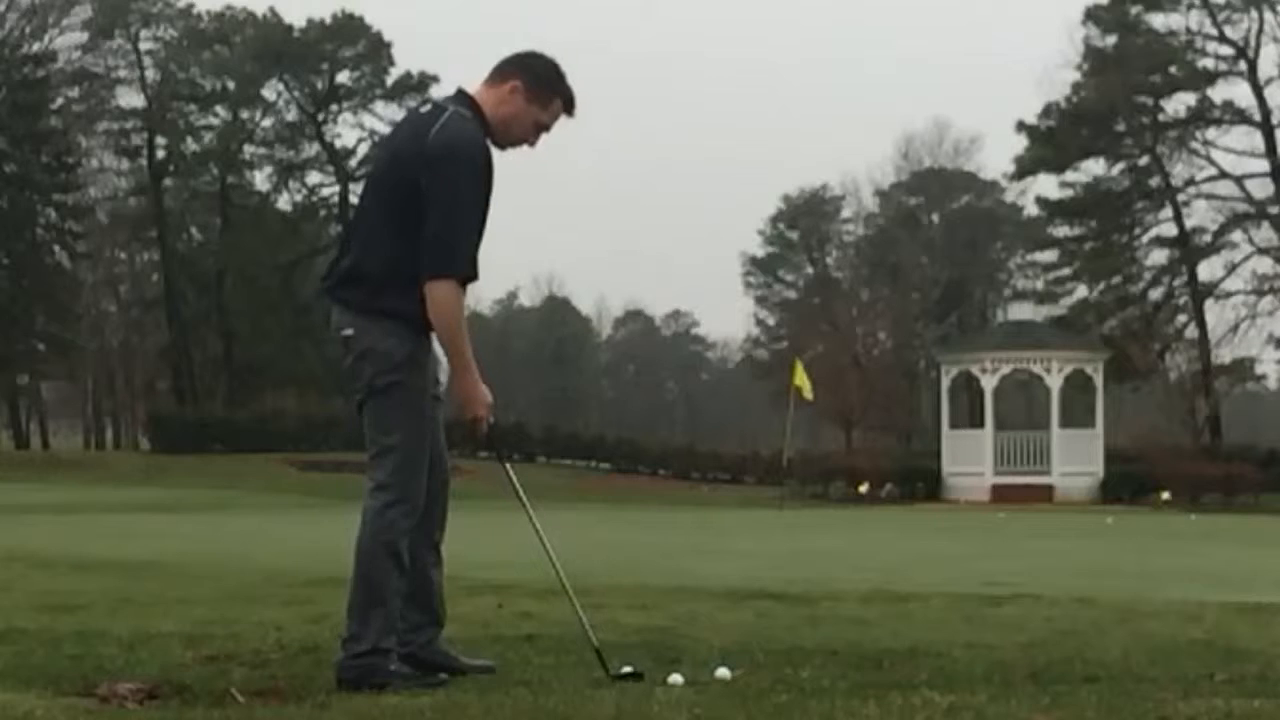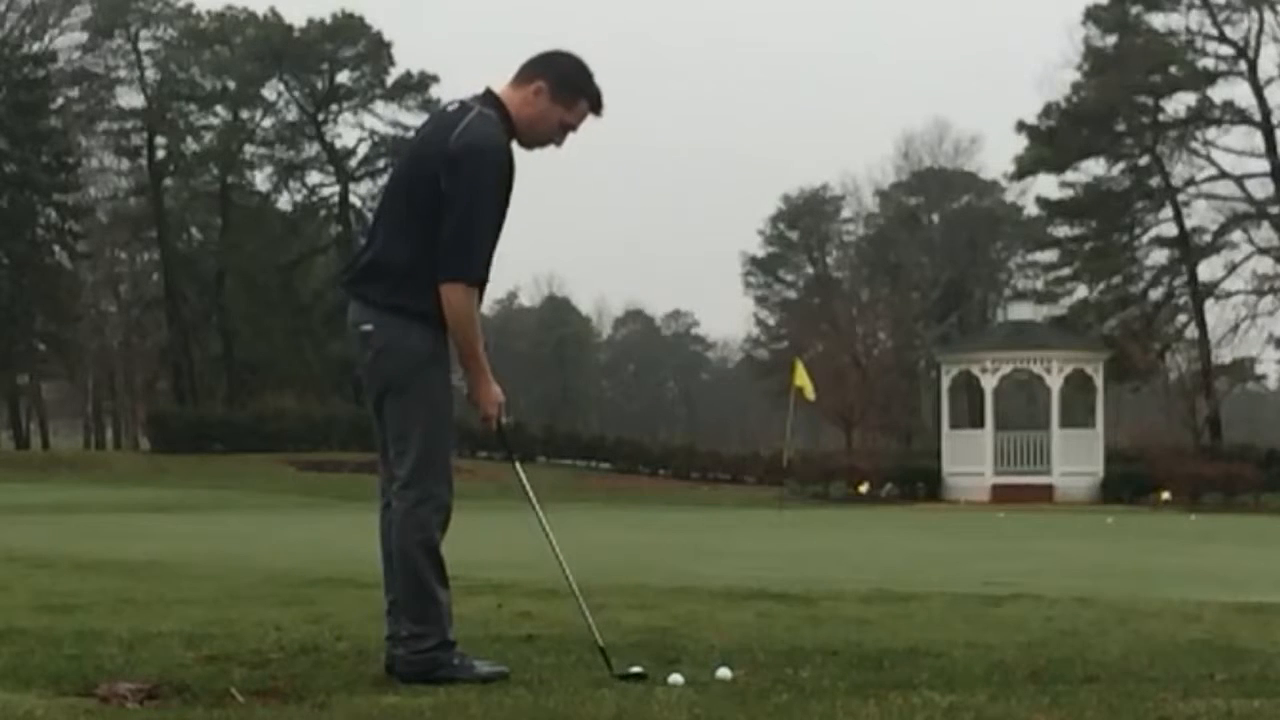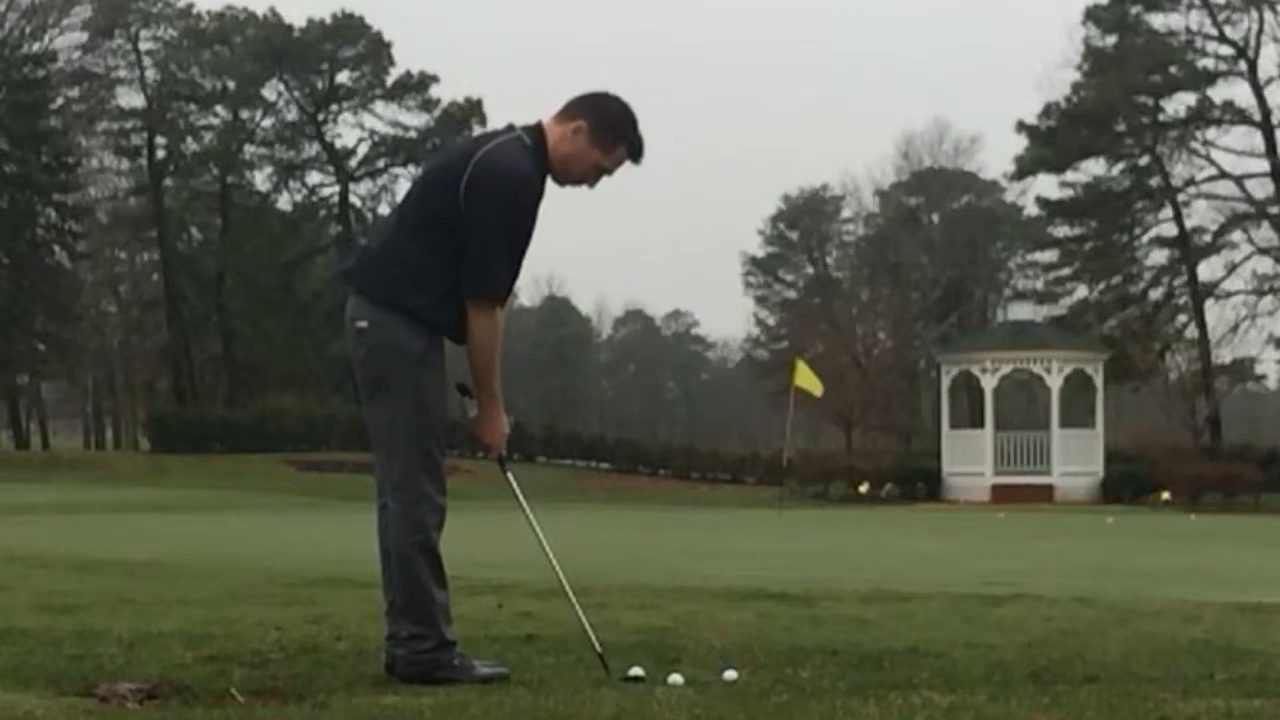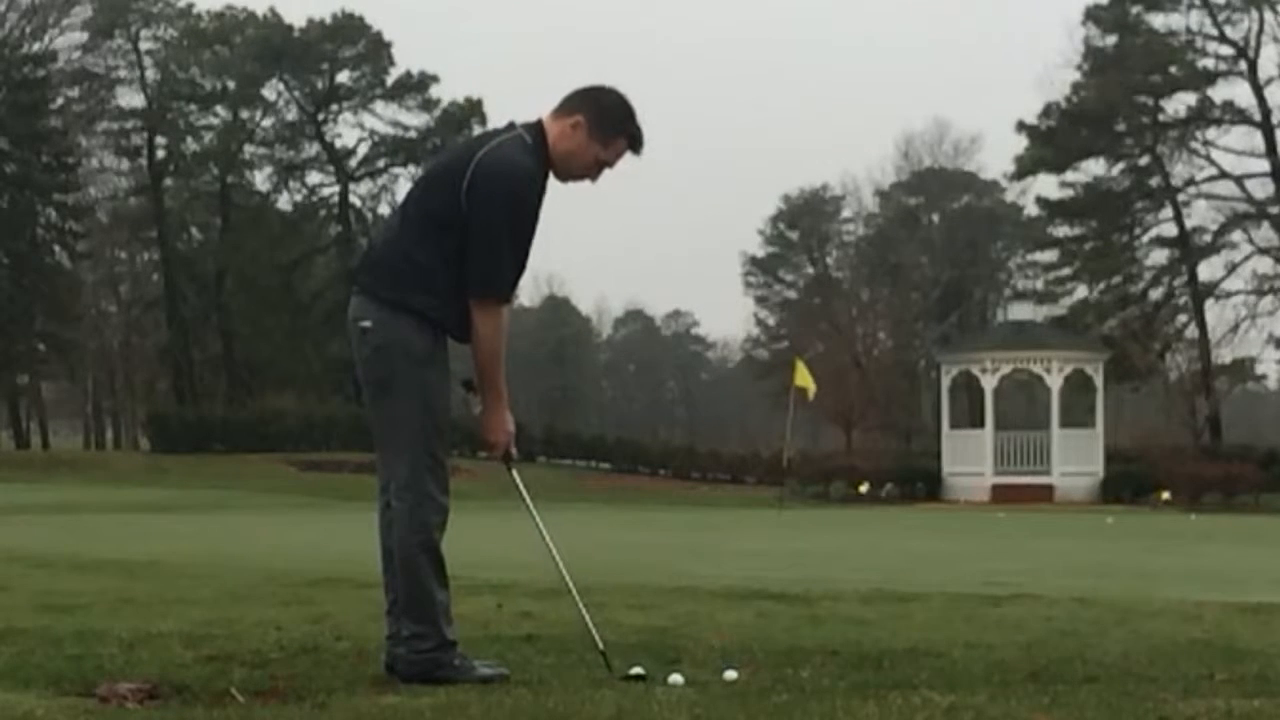
dt=1s
person 1, frame 1
left shoulder: (430, 124)
right shoulder: (461, 146)
right elbow: (442, 273)
left wrist: (449, 365)
right wrist: (467, 376)
left hip: (383, 319)
right hip: (386, 327)
left knee: (427, 485)
right knee: (398, 489)
left ankle: (416, 638)
right ankle: (367, 653)
person 1, frame 2
left shoulder: (459, 124)
right shoulder: (484, 149)
right elbow: (457, 278)
left wrist: (471, 363)
right wrist: (480, 375)
left hip: (385, 316)
right hip: (404, 325)
left knee: (409, 487)
right knee: (422, 490)
left ankle: (412, 642)
right ankle: (423, 649)
person 1, frame 3
left shoulder: (508, 160)
right shoulder: (508, 175)
left elbow: (481, 292)
right elbow: (482, 302)
left wrist: (486, 396)
right wrist: (491, 406)
left hip: (392, 318)
right hip: (397, 322)
left knee: (409, 490)
right knee: (415, 492)
left ankle: (412, 643)
right ankle: (424, 649)
person 1, frame 4
left shoulder: (510, 159)
right shoulder: (510, 173)
left elbow: (486, 293)
right elbow: (486, 302)
left wrist: (492, 393)
right wrist: (495, 403)
left hip: (394, 318)
right hip: (401, 321)
left knee: (409, 489)
right knee: (420, 492)
left ankle: (411, 640)
right ankle: (425, 648)
